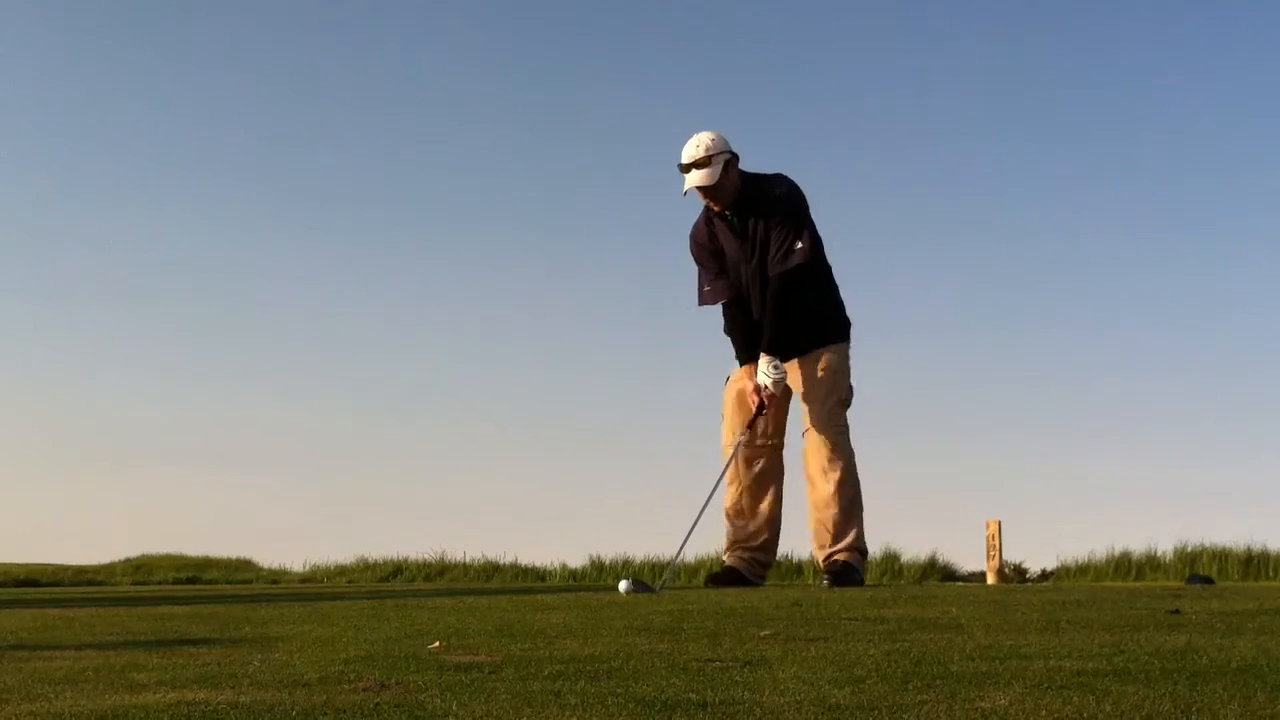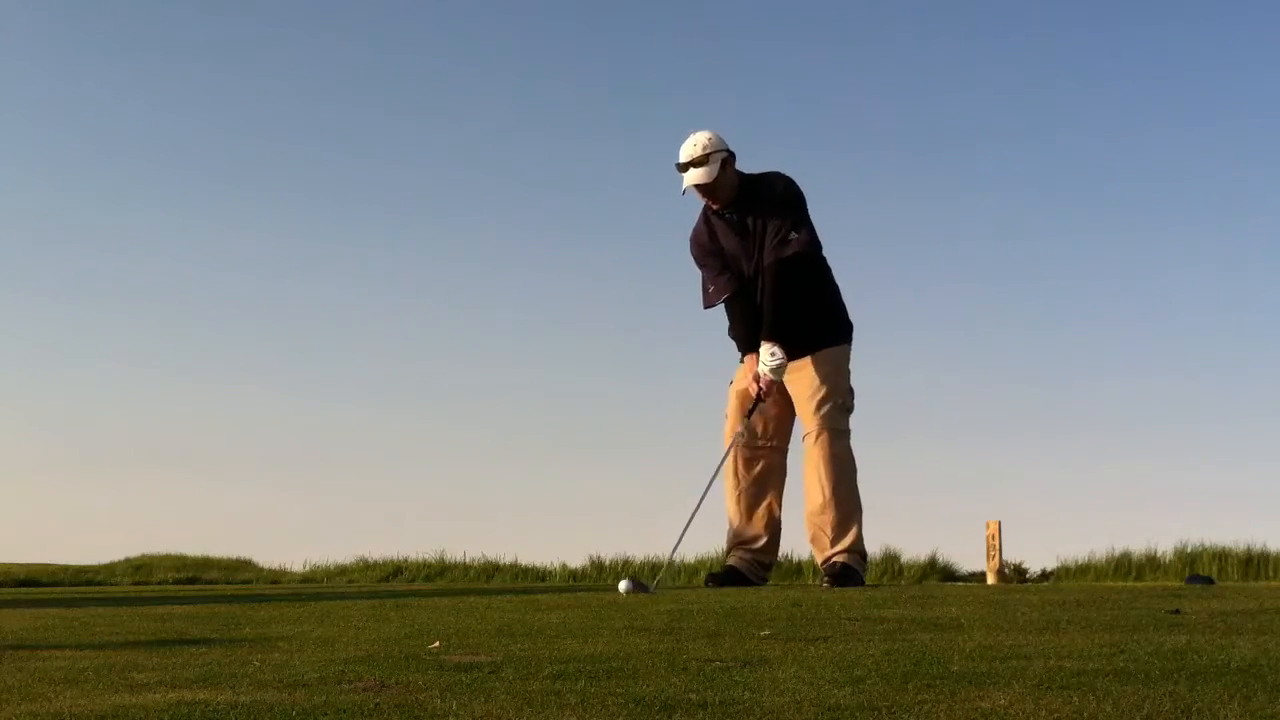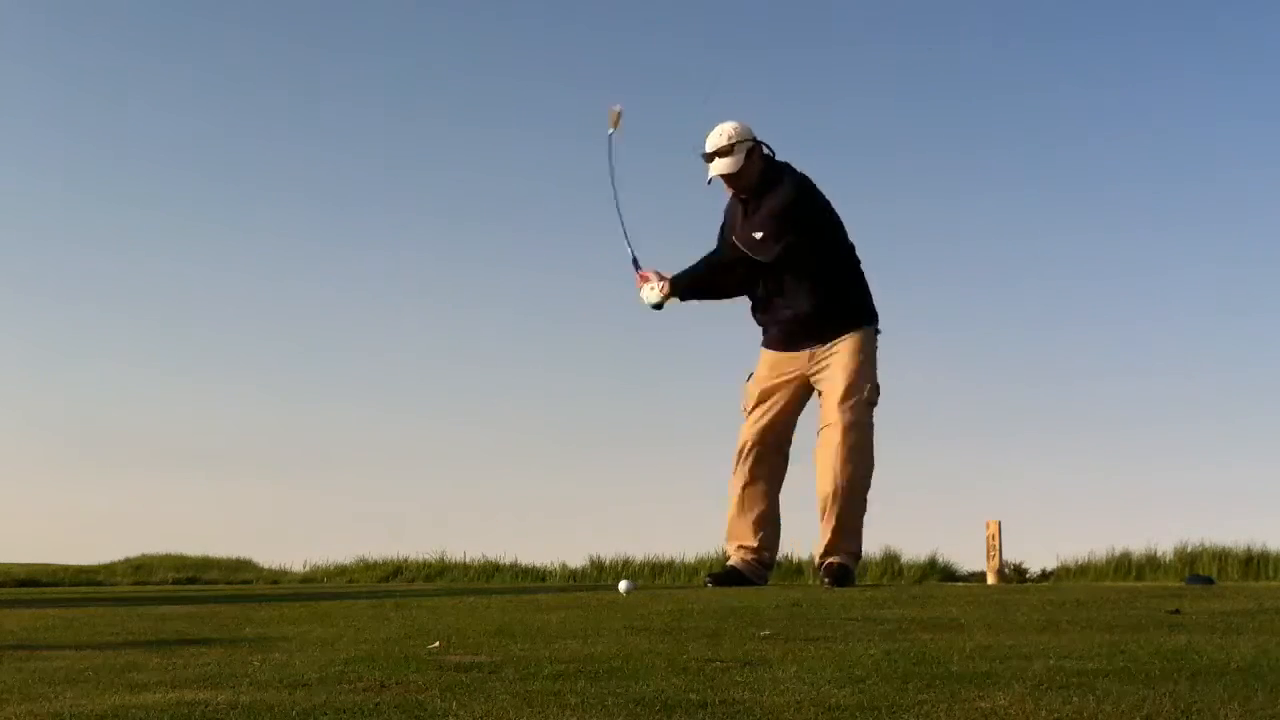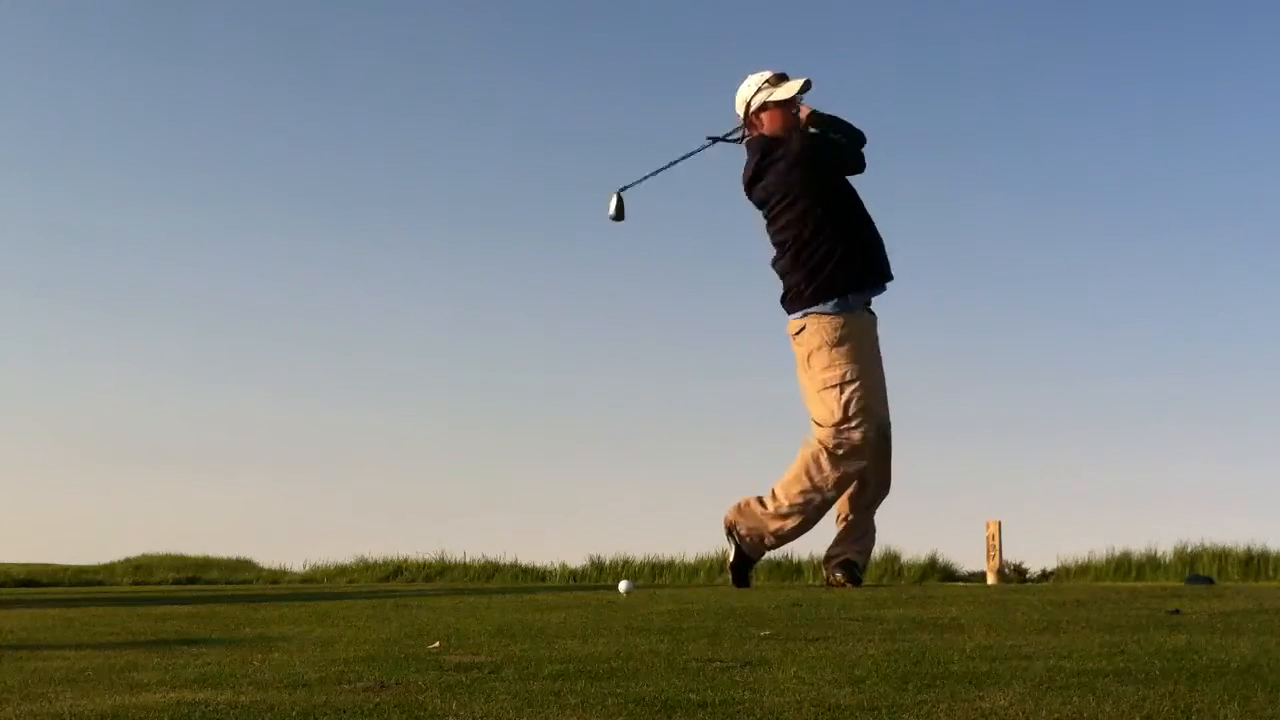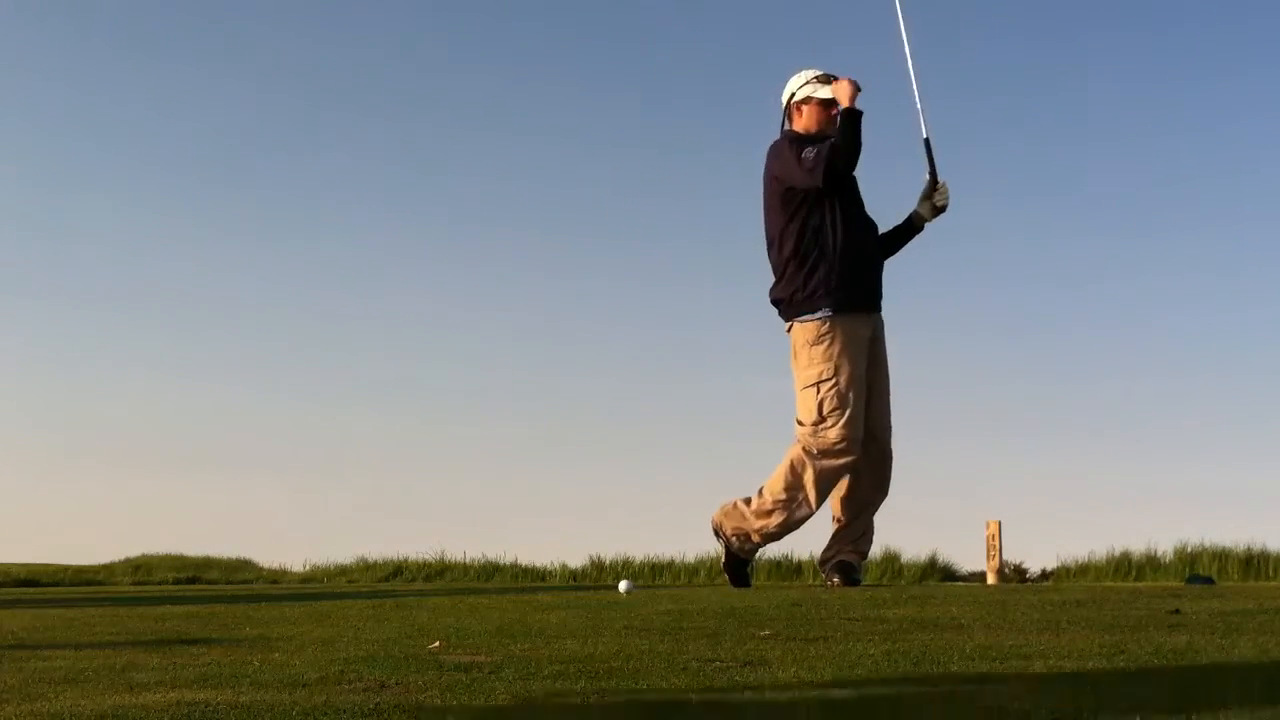
dt=1s
person 1, frame 1
left shoulder: (780, 196)
right shoulder: (704, 233)
left elbow: (786, 280)
right elbow: (730, 302)
left wrist: (770, 355)
right wrist: (748, 365)
left hip: (816, 339)
right hip: (756, 348)
left knee: (825, 435)
right knee: (745, 447)
left ankle: (843, 557)
right ankle: (747, 560)
person 1, frame 2
left shoulder: (778, 192)
right shoulder: (703, 234)
left elbow: (782, 269)
right elbow: (733, 297)
left wrist: (772, 342)
right wrist: (751, 354)
left hip: (817, 341)
right hip: (757, 349)
left knee: (825, 436)
right knee: (746, 444)
left ankle: (842, 557)
right ankle: (749, 559)
person 1, frame 3
left shoulder: (792, 192)
right shoulder: (740, 206)
left elbow: (744, 257)
right elbow: (734, 278)
left wrist: (675, 285)
right wrist: (677, 285)
left hip: (844, 334)
right hip: (782, 344)
left knee: (844, 435)
right knee: (757, 446)
left ankle: (837, 557)
right ankle: (749, 558)
person 1, frame 4
left shoulder: (762, 166)
right shoulder: (801, 152)
right elbow: (853, 150)
left wrist: (801, 124)
right wrist: (813, 120)
left hip: (844, 313)
right hip: (828, 316)
left knee: (873, 437)
right knee: (844, 435)
left ankle: (848, 558)
right ankle: (753, 528)
person 1, frame 5
left shoulder: (826, 170)
right shoulder: (788, 154)
left elbow: (867, 249)
right elbow: (839, 163)
left wrist: (920, 216)
right wrist: (851, 106)
left hip: (862, 316)
right hip: (823, 318)
left knee: (873, 445)
right knee: (831, 439)
left ankle: (845, 559)
right ankle: (740, 529)
